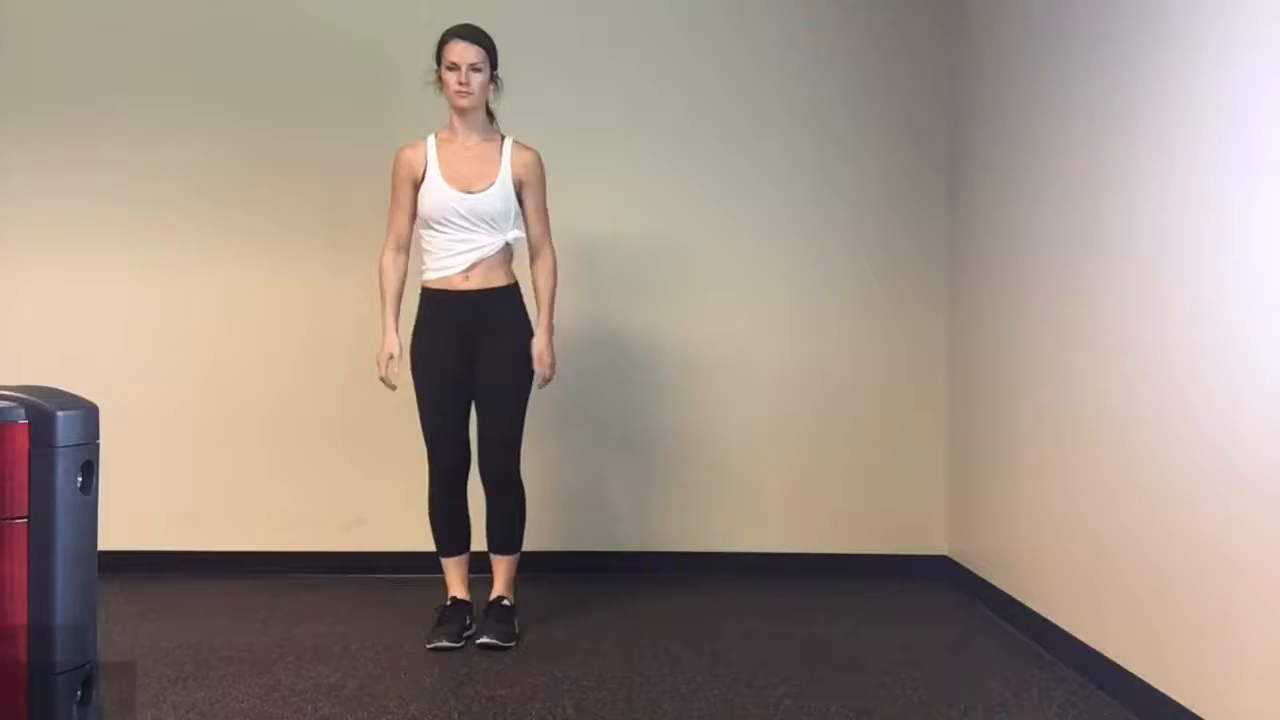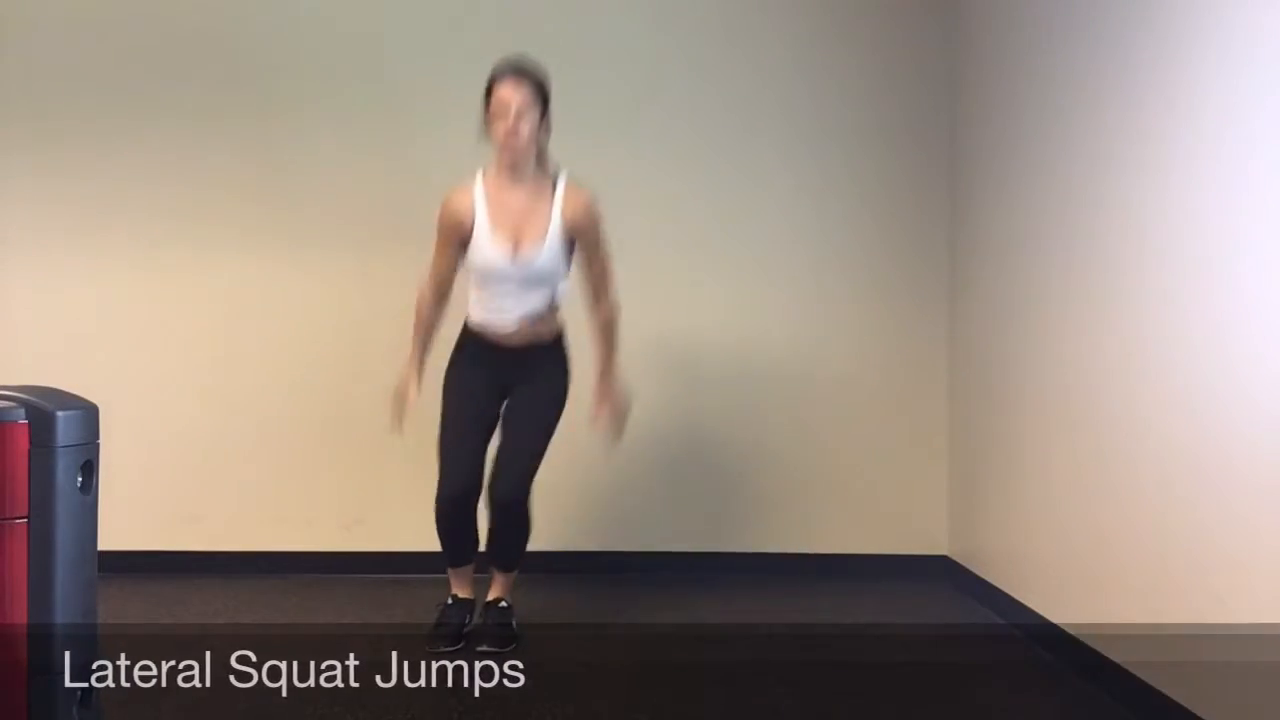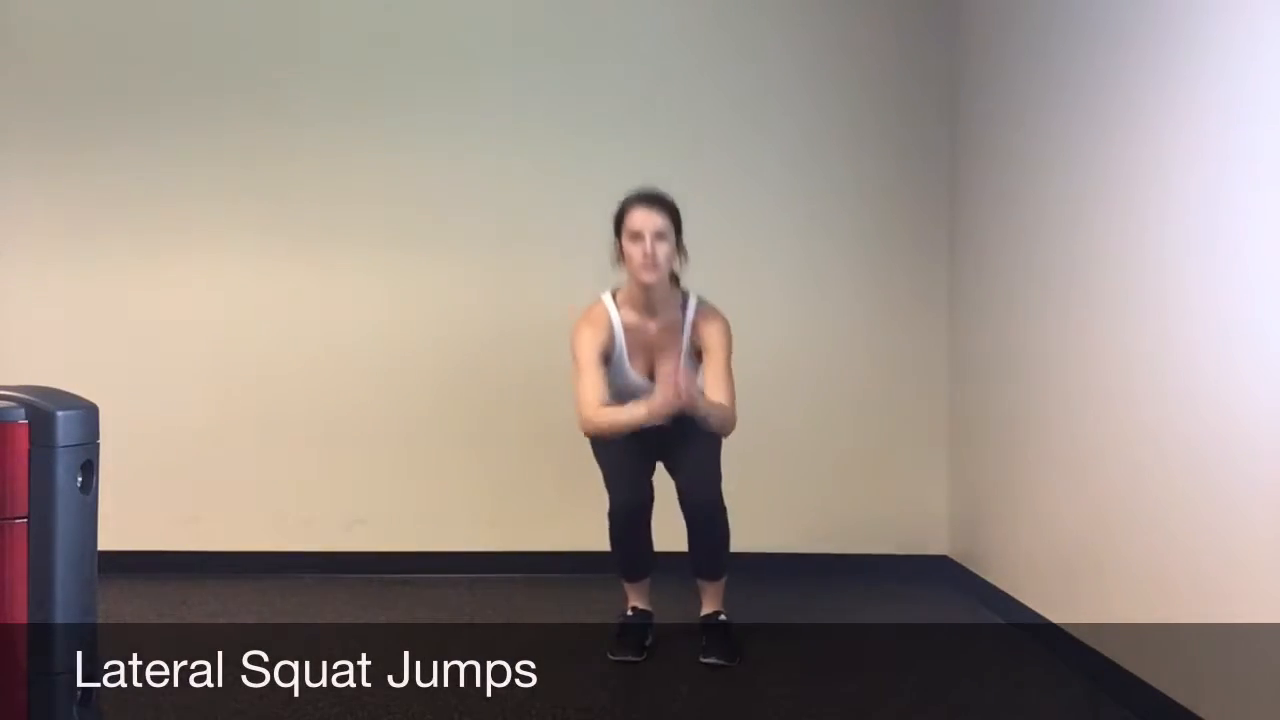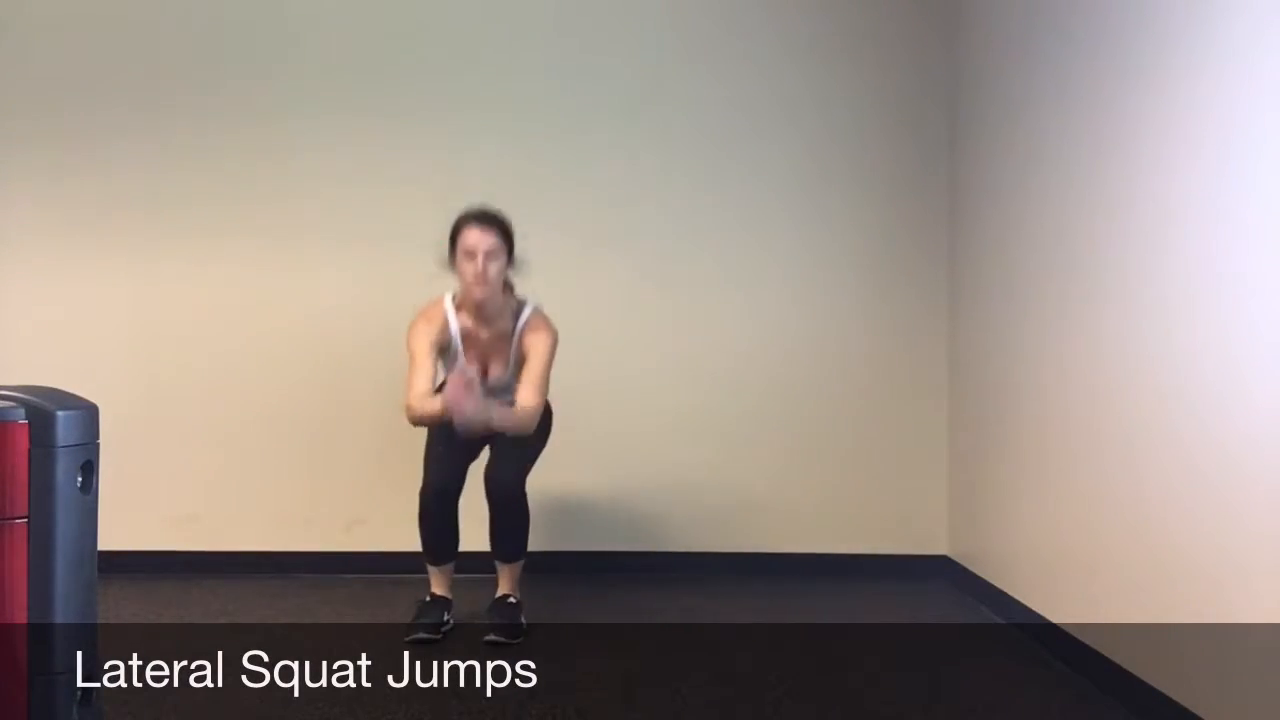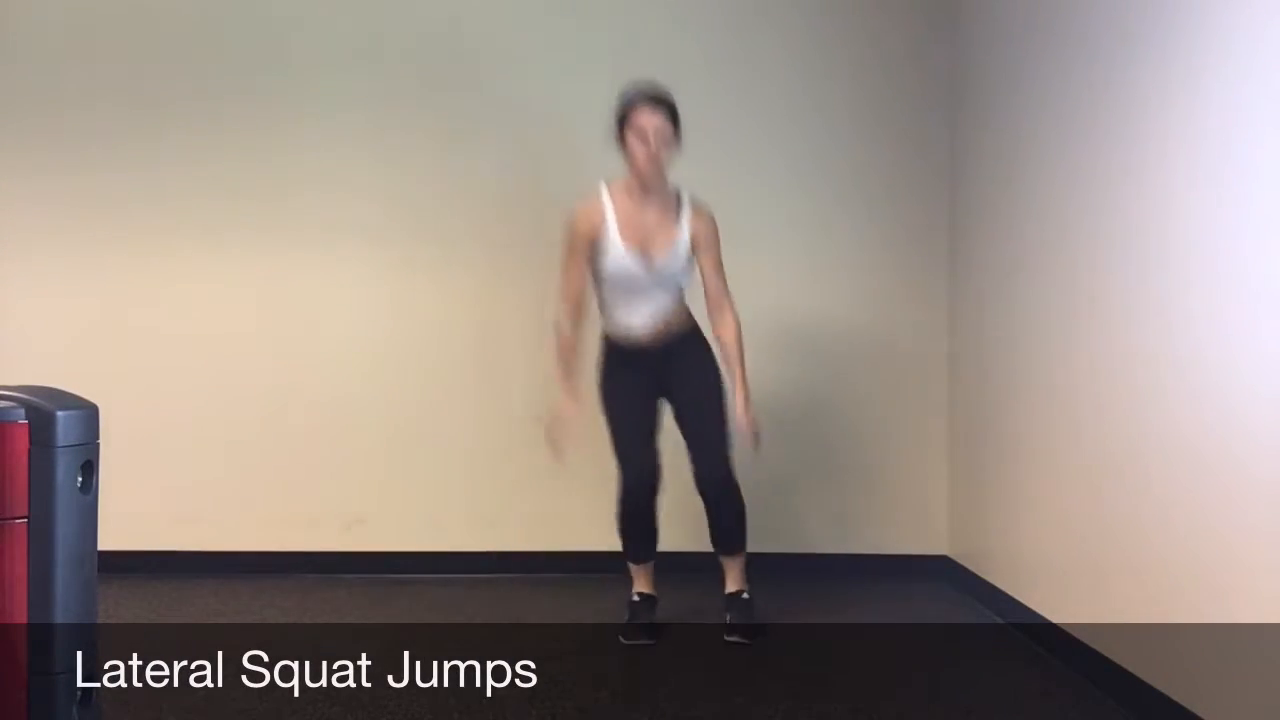
dt=1s
person 1, frame 1
left shoulder: (521, 159)
right shoulder: (414, 158)
left elbow: (541, 251)
right elbow: (396, 249)
left wrist: (544, 329)
right wrist: (388, 329)
left hip: (502, 316)
right hip: (438, 318)
left knee: (499, 461)
right knee: (446, 463)
left ankle: (502, 599)
right ankle: (456, 599)
person 1, frame 2
left shoulder: (574, 205)
right shoulder: (463, 205)
left elbow: (602, 299)
right elbow: (434, 292)
left wrist: (608, 375)
right wrist: (413, 367)
left hip: (542, 365)
right hip: (476, 359)
left knee: (509, 487)
right knee: (455, 489)
left ankle: (500, 600)
right ankle: (459, 598)
person 1, frame 3
left shoulder: (707, 321)
right shoulder: (596, 323)
left elbow: (725, 419)
right elbow: (591, 418)
left wrist: (694, 399)
right wrist: (649, 407)
left hip: (686, 429)
right hip: (623, 430)
left knee: (705, 503)
right knee: (628, 504)
left ankle: (713, 614)
right ankle: (637, 611)
person 1, frame 4
left shoulder: (536, 329)
right shoulder: (432, 321)
left elbow: (529, 415)
right elbow: (416, 406)
left wrist: (487, 412)
right wrist: (446, 403)
left hip: (516, 420)
right hip: (455, 416)
left knee: (502, 483)
right knee: (438, 486)
left ankle: (508, 596)
right ankle: (438, 596)
person 1, frame 5
left shoulder: (696, 219)
right shoulder: (593, 215)
left elbow: (722, 309)
right elbow: (572, 309)
left wrist: (741, 392)
right wrist: (567, 390)
left hip: (685, 353)
right hip: (624, 362)
left knee: (715, 473)
right knee: (639, 476)
left ankle: (736, 591)
right ankle: (641, 594)
